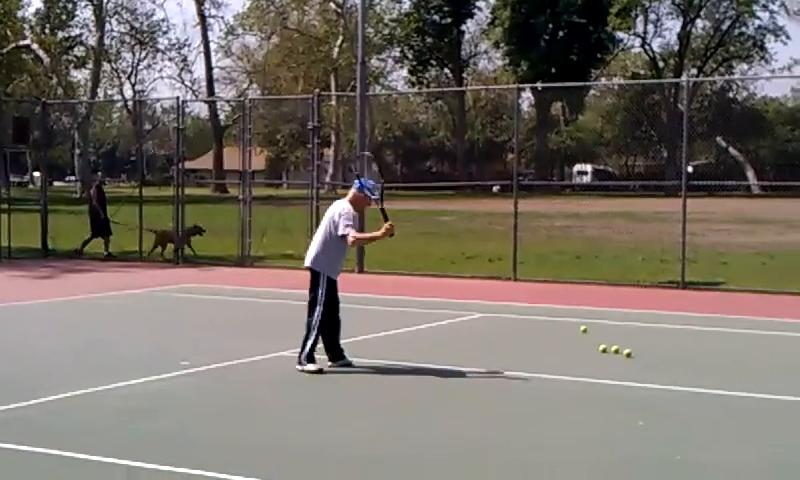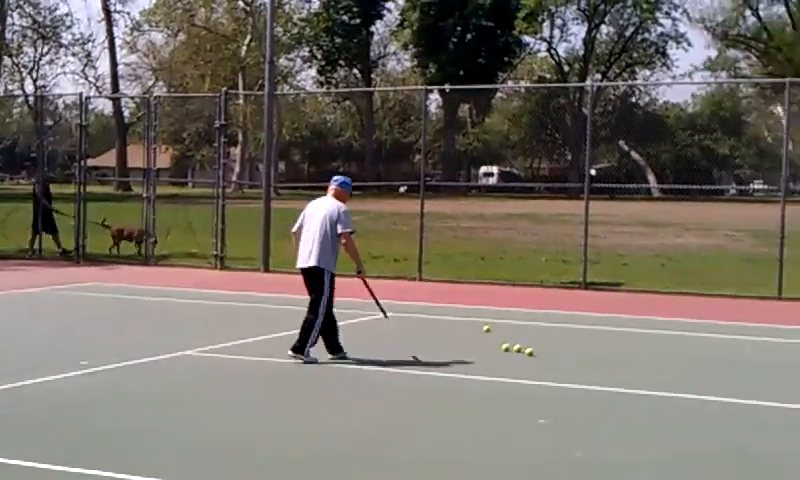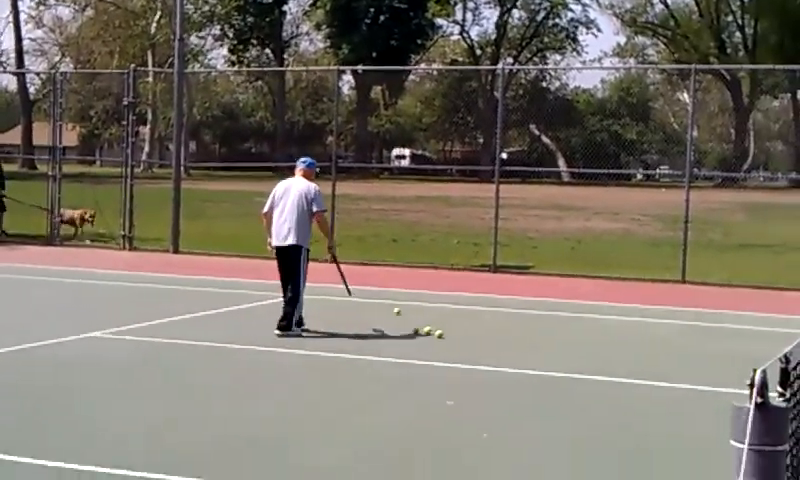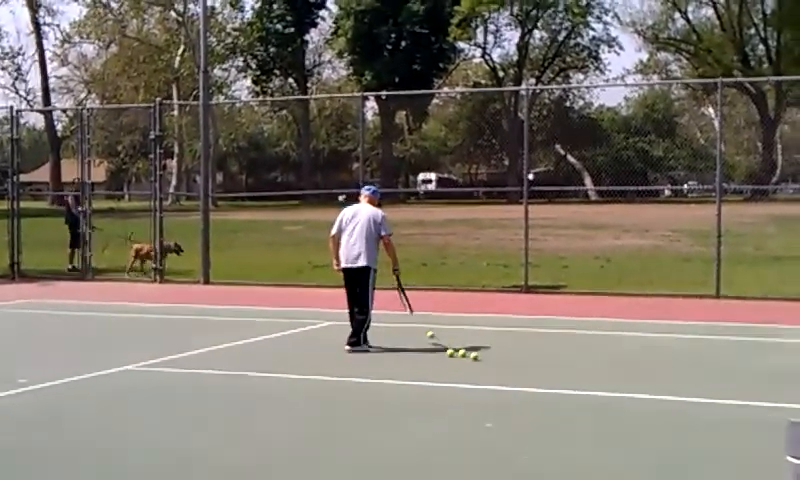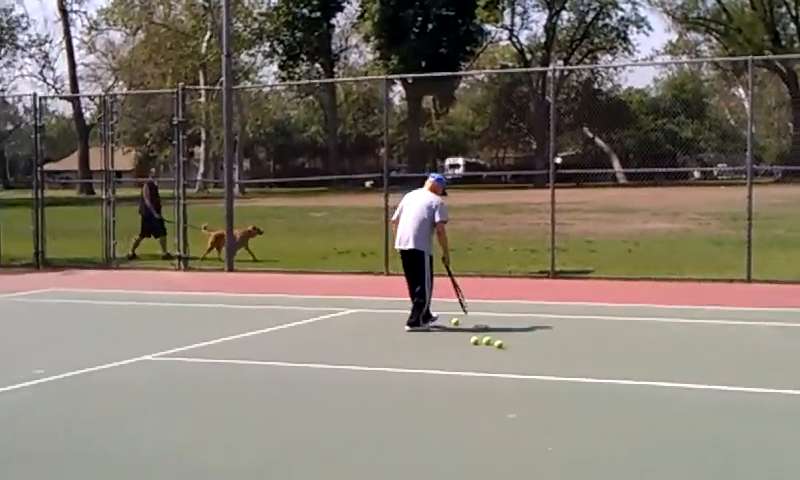
dt=1s
person 1, frame 1
left shoulder: (341, 206)
right shoulder: (347, 211)
right elbow: (353, 240)
right wrist: (380, 234)
left hip: (325, 266)
right hip: (322, 266)
left knee: (331, 312)
right knee: (319, 312)
left ankle: (335, 355)
right ankle: (305, 359)
person 1, frame 2
left shoulder: (312, 204)
right shoulder: (340, 209)
left elbow: (295, 232)
right elbow: (346, 240)
left wrist: (301, 255)
right wrist: (359, 265)
left hip: (305, 263)
right hip: (322, 264)
left knee: (324, 306)
right knee: (319, 308)
left ankle: (334, 348)
right ankle: (300, 349)
person 1, frame 3
left shoulder: (280, 185)
right shoulder: (312, 188)
left elbow: (266, 213)
right elbow: (319, 217)
left wrist: (269, 236)
right wrist: (330, 240)
left hip: (279, 241)
right hip: (298, 242)
left knee: (287, 283)
right knee: (296, 285)
left ankle: (295, 322)
right ankle: (286, 325)
person 1, frame 4
left shoulder: (346, 211)
right shoulder: (379, 214)
left elbow: (333, 237)
right elbow: (387, 241)
left wrist: (335, 259)
right wrist: (395, 263)
left hip: (347, 263)
right hip: (367, 263)
left knee: (353, 301)
right knee: (364, 304)
left ankle: (359, 339)
right ankle: (354, 341)
person 1, frame 5
left shoulder: (409, 196)
right shoulder: (436, 201)
left elbow: (394, 220)
right elbow: (440, 229)
right wrist: (445, 252)
left hip: (403, 244)
right hip: (419, 246)
left knee: (414, 283)
right knee: (423, 284)
left ankle: (424, 316)
right ankle: (415, 321)
